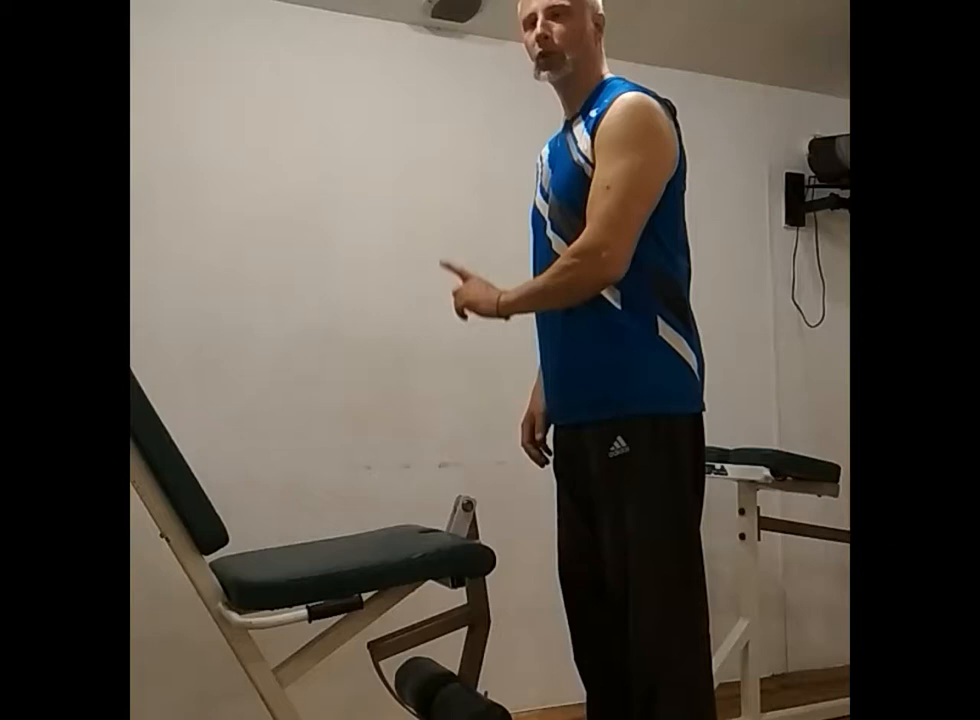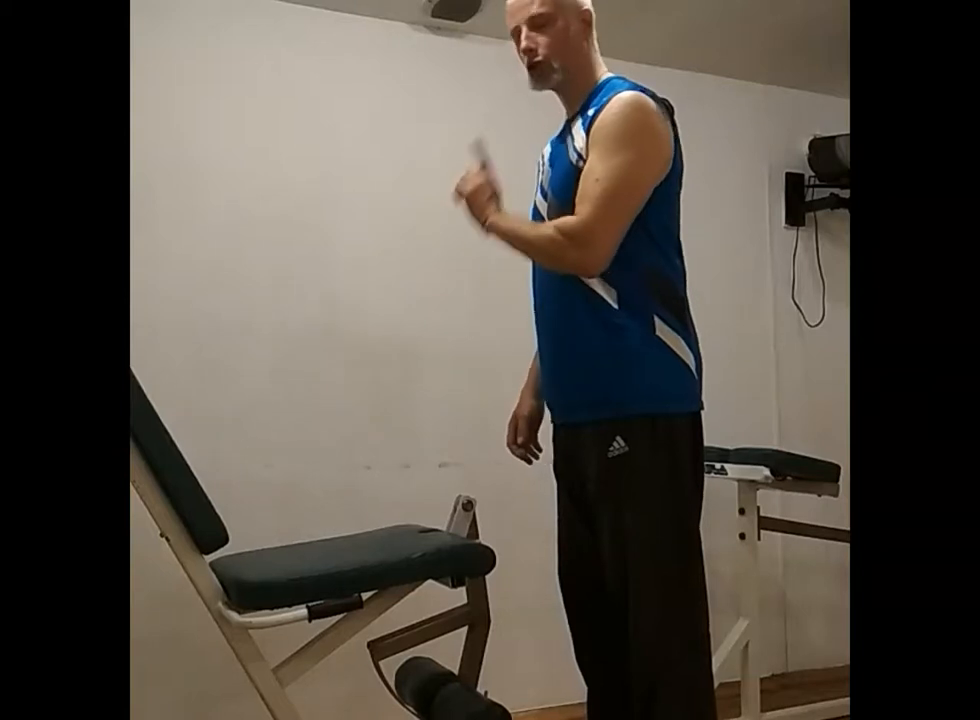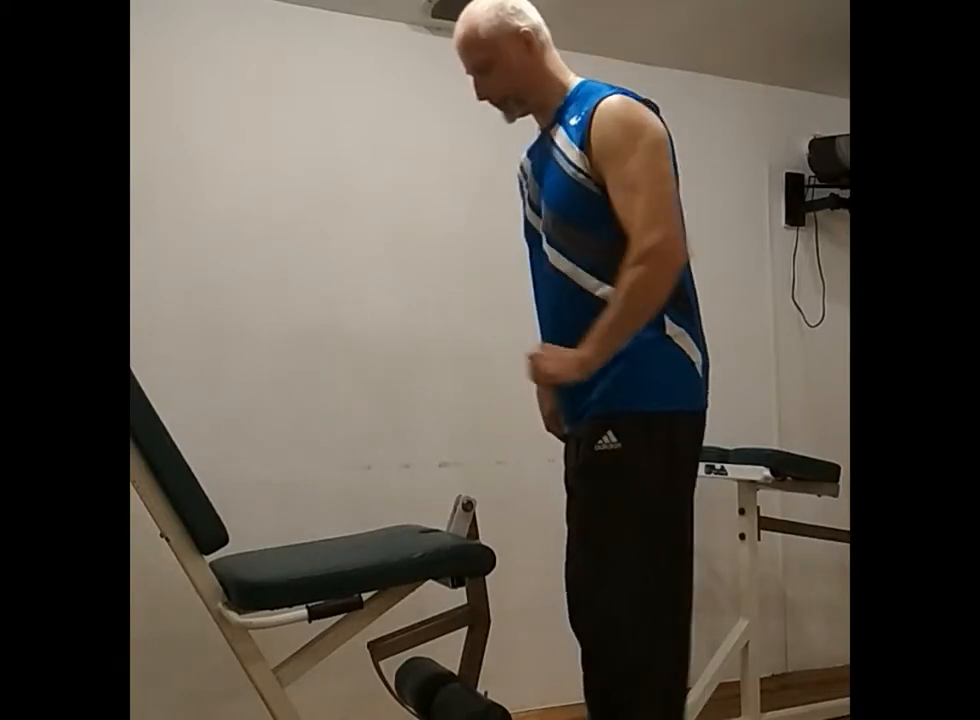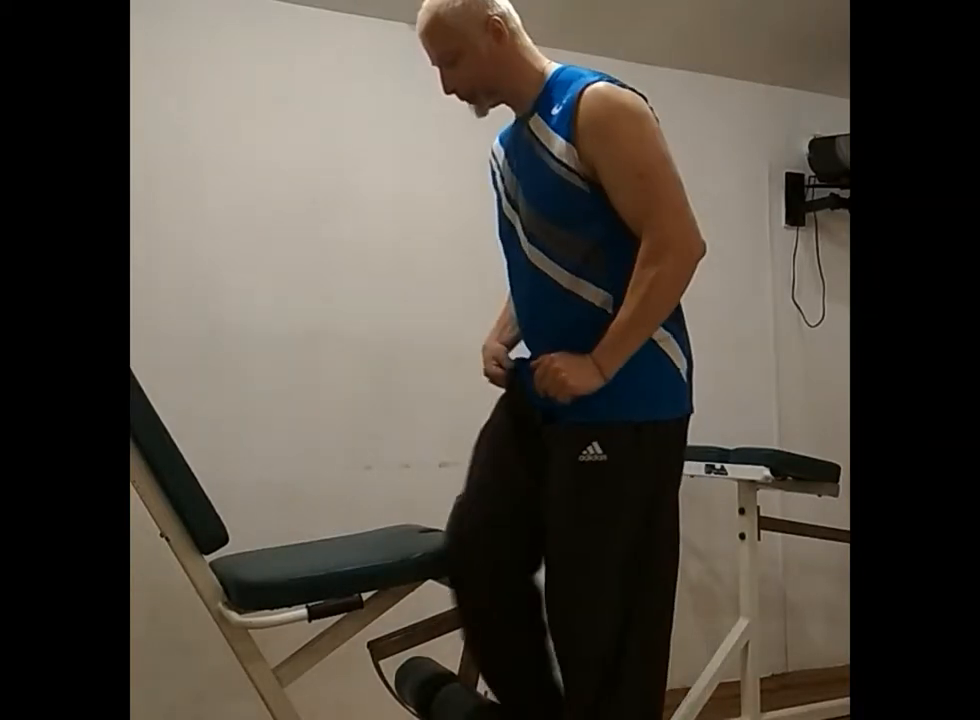
dt=0.5s
person 1, frame 1
left shoulder: (632, 114)
right shoulder: (556, 147)
left elbow: (604, 259)
left wrist: (501, 302)
right wrist: (543, 390)
left hip: (643, 407)
right hip: (584, 410)
left knee: (657, 606)
right knee: (593, 601)
person 1, frame 2
left shoulder: (629, 113)
right shoulder: (560, 143)
left elbow: (586, 248)
left wrist: (492, 215)
right wrist: (533, 391)
left hip: (642, 406)
right hip: (582, 409)
left knee: (657, 605)
right knee: (593, 600)
person 1, frame 3
left shoulder: (614, 118)
right shoulder: (537, 157)
left elbow: (659, 250)
left wrist: (585, 356)
right wrist: (552, 371)
left hip: (642, 398)
right hip: (591, 403)
left knee: (624, 602)
right knee: (599, 599)
person 1, frame 4
left shoulder: (600, 107)
right shoulder: (506, 147)
left elbow: (676, 243)
left wrist: (599, 365)
right wrist: (502, 335)
left hip: (625, 405)
right hip: (540, 395)
left knee: (602, 609)
right knee: (477, 553)
